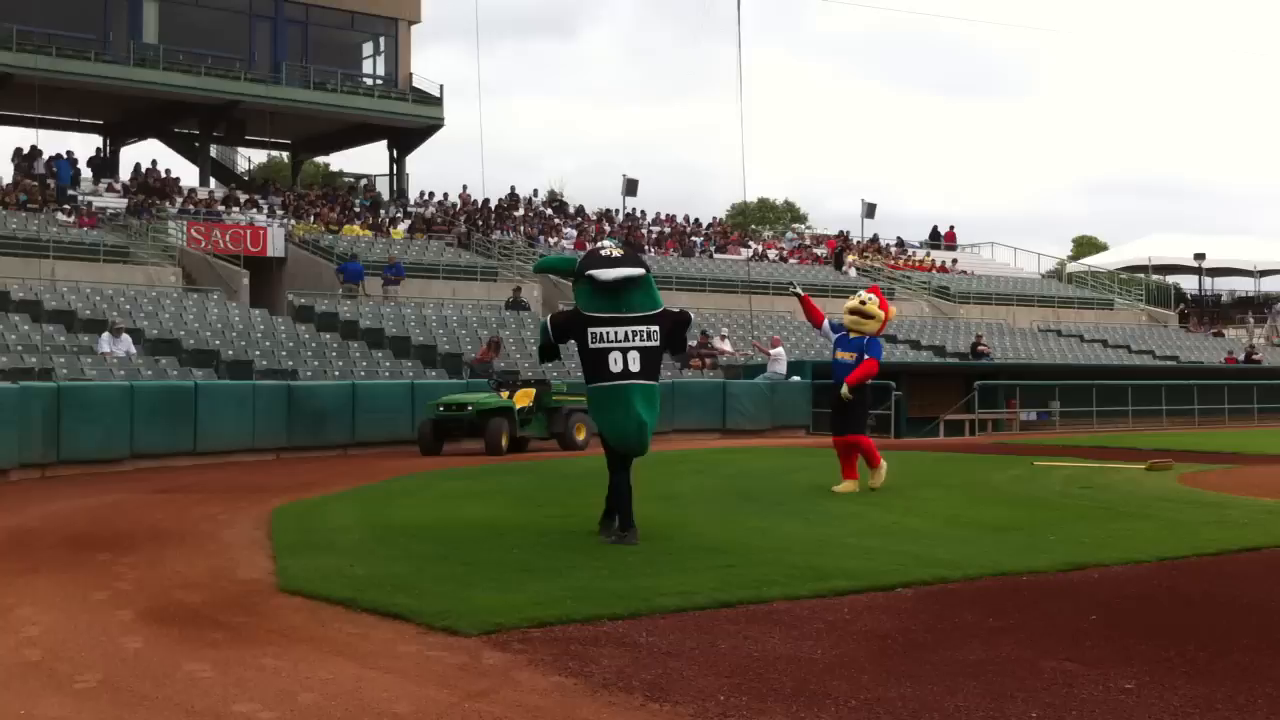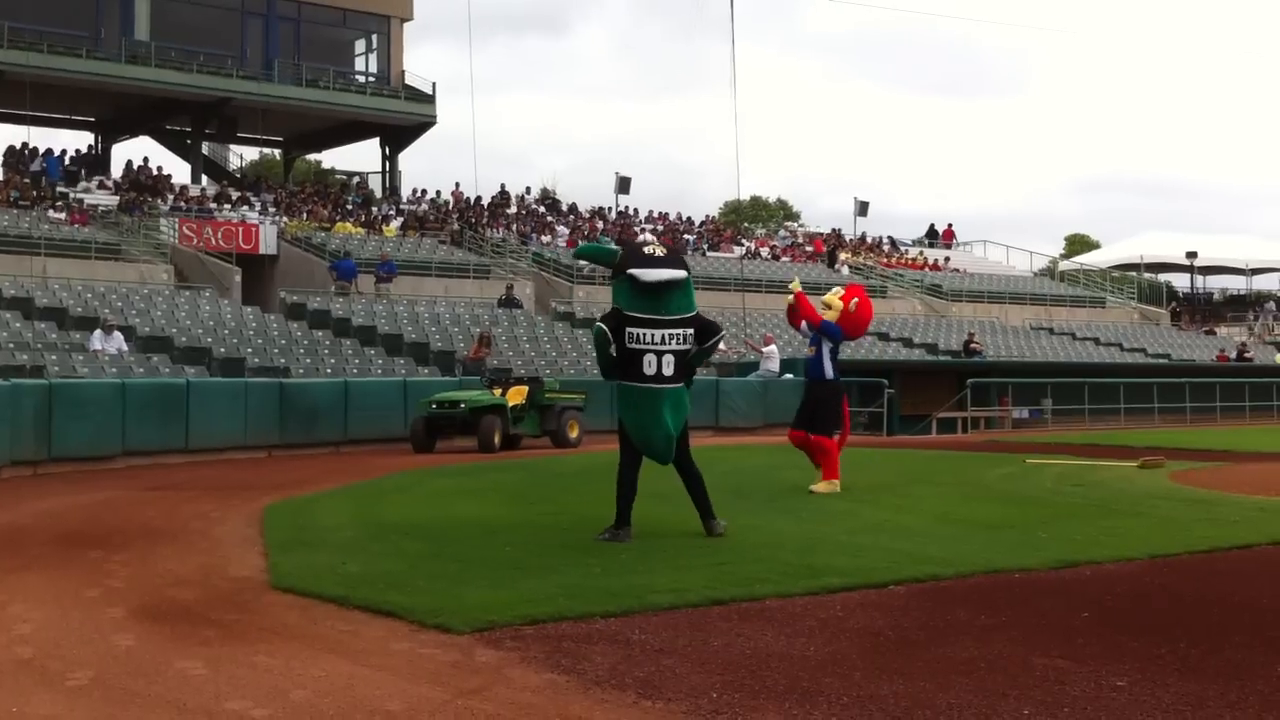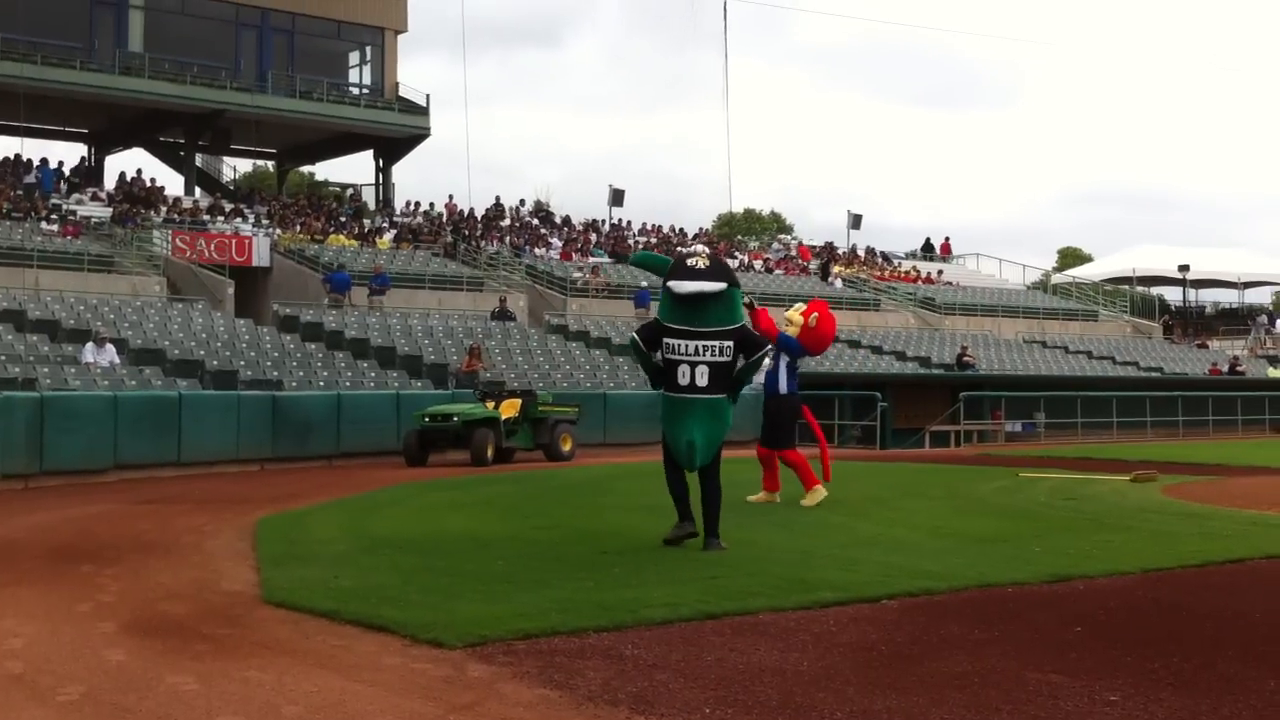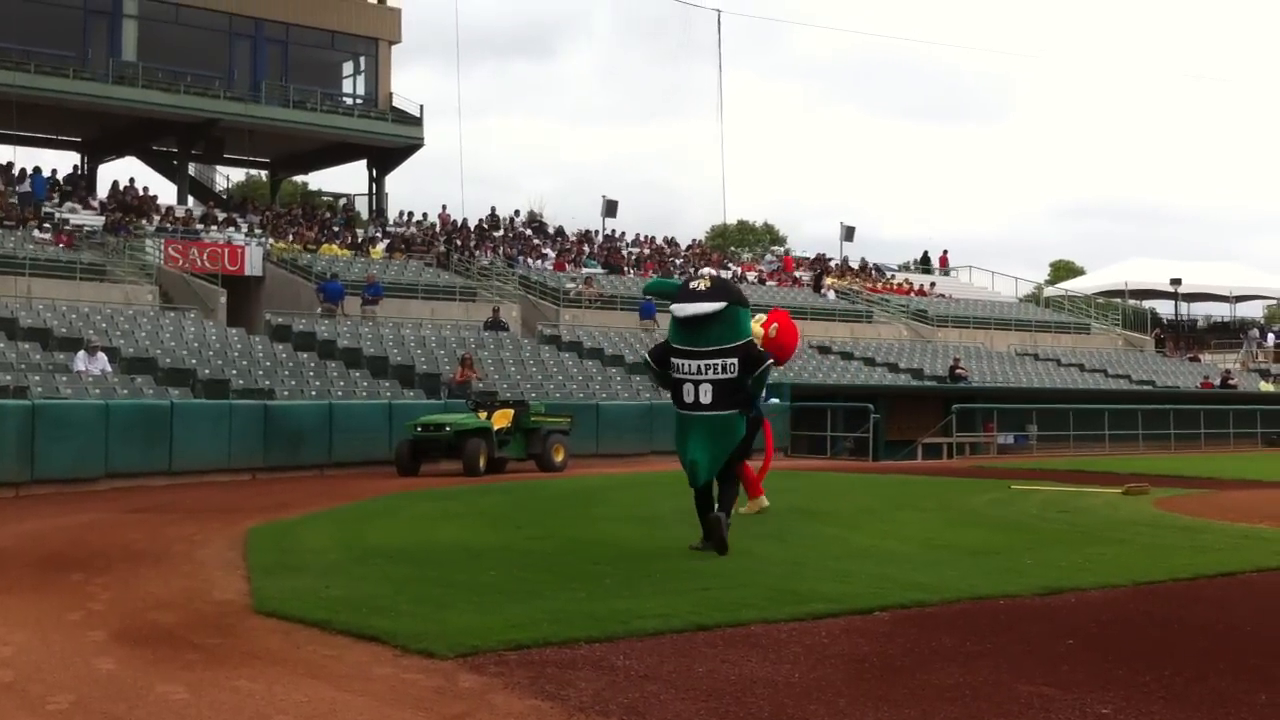
dt=0.4s
person 1, frame 1
left shoulder: (585, 316)
right shoulder: (654, 314)
left elbow: (549, 326)
right elbow: (685, 319)
left wrist: (546, 349)
right wrist: (676, 347)
left hip: (607, 398)
right hip: (644, 396)
left knee: (617, 462)
right knee: (623, 459)
left ankle: (626, 527)
right ankle: (610, 518)
person 1, frame 2
left shoulder: (625, 313)
right shoulder: (686, 314)
left elbow: (601, 331)
right elbow: (715, 334)
left wrist: (608, 367)
right wrist: (691, 366)
left hip: (636, 398)
right hip: (674, 397)
left knee: (629, 463)
right knee: (683, 461)
left ankle: (622, 526)
right ankle: (710, 520)
person 1, frame 3
left shoulder: (667, 322)
right shoulder: (731, 327)
left elbow: (638, 340)
right elbow: (762, 349)
left wrist: (655, 374)
right wrist: (739, 381)
left hip: (677, 407)
right hip: (715, 407)
left knee: (673, 464)
right knee: (709, 471)
left ankle: (686, 521)
right ankle: (711, 536)
person 1, frame 4
left shoulder: (678, 341)
right shoulder: (739, 344)
left elbow: (651, 359)
right elbow: (765, 365)
left wrist: (674, 389)
right wrist: (751, 399)
left hip: (691, 421)
right hip: (729, 421)
left knee: (702, 479)
right knee: (729, 478)
left ankle: (709, 536)
right ankle: (723, 514)
person 2, frame 1
left shoulder: (872, 342)
right shoulder: (838, 334)
left elbow: (871, 367)
right elbow: (817, 319)
left wrist: (850, 382)
right wrist: (803, 298)
left hip: (858, 393)
right hip: (839, 392)
left knee: (855, 437)
right knee: (840, 439)
left ankle: (877, 464)
right ankle: (850, 479)
person 2, frame 2
left shoulder: (833, 332)
right shoulder: (816, 332)
left elbow: (812, 316)
right elbow: (797, 322)
left wrist: (798, 293)
right wrist: (793, 304)
left hip: (828, 389)
right hip: (812, 388)
left knee: (822, 436)
right knee: (797, 434)
left ankle: (831, 480)
right ankle: (825, 468)
person 2, frame 3
left shoulder: (793, 347)
right shoulder: (784, 347)
left elbow: (769, 330)
right elbow: (765, 333)
left wrist: (755, 309)
right wrist: (753, 311)
left hip: (784, 404)
right hip: (775, 403)
left knee: (785, 451)
right knee: (765, 449)
left ankle: (815, 488)
right ankle: (770, 491)
person 2, frame 4
left shoulder: (756, 359)
right shoulder: (753, 359)
left hip: (746, 415)
right hip: (743, 414)
left knee: (728, 458)
right knee: (737, 460)
left ankle: (726, 503)
right ankle: (757, 498)
